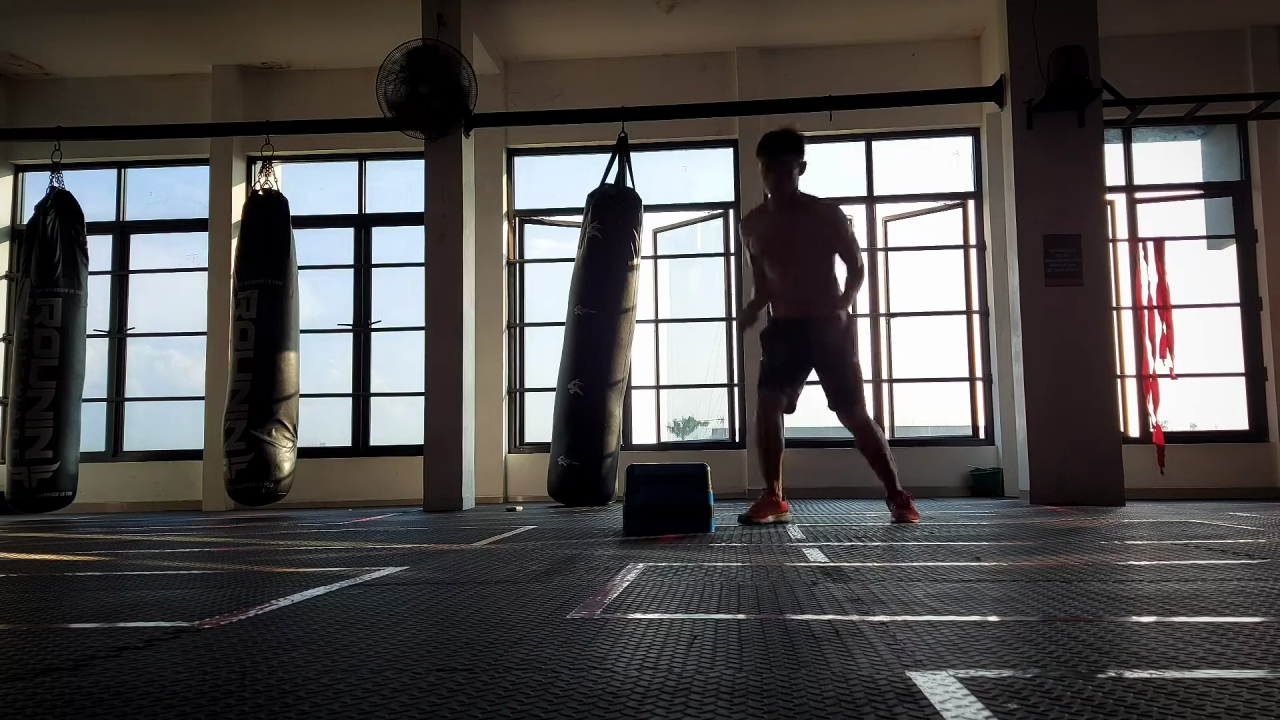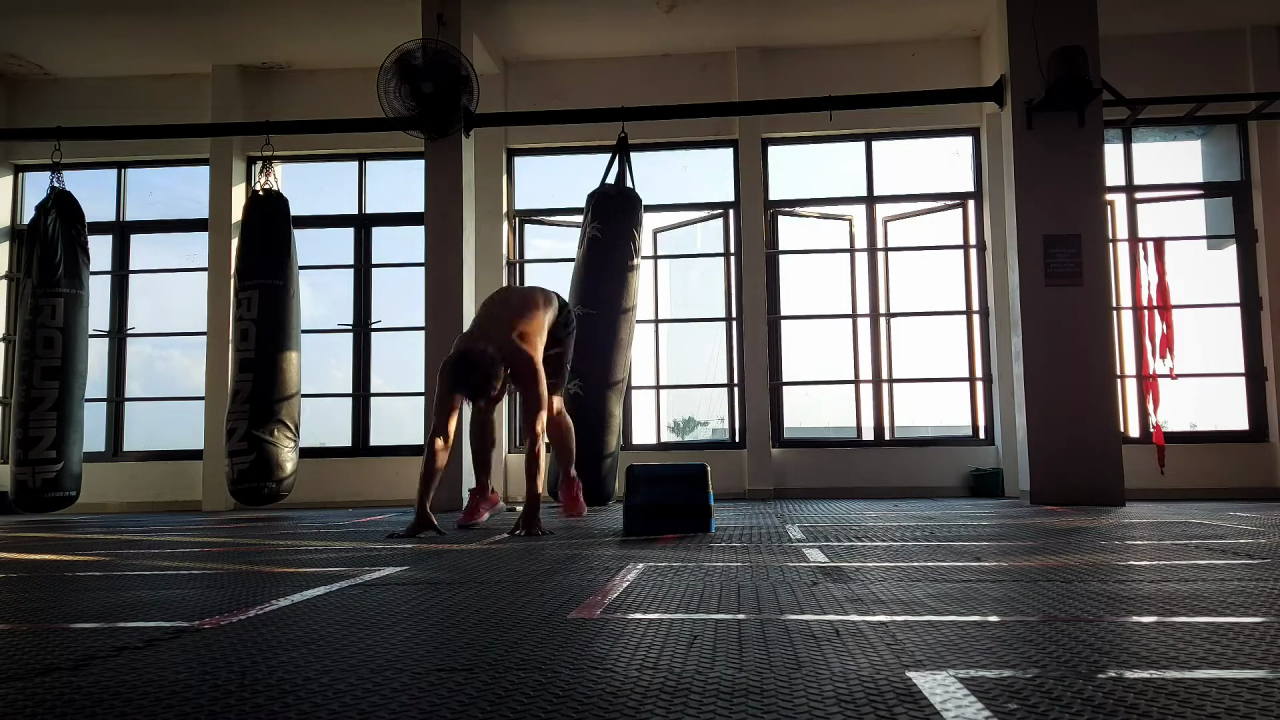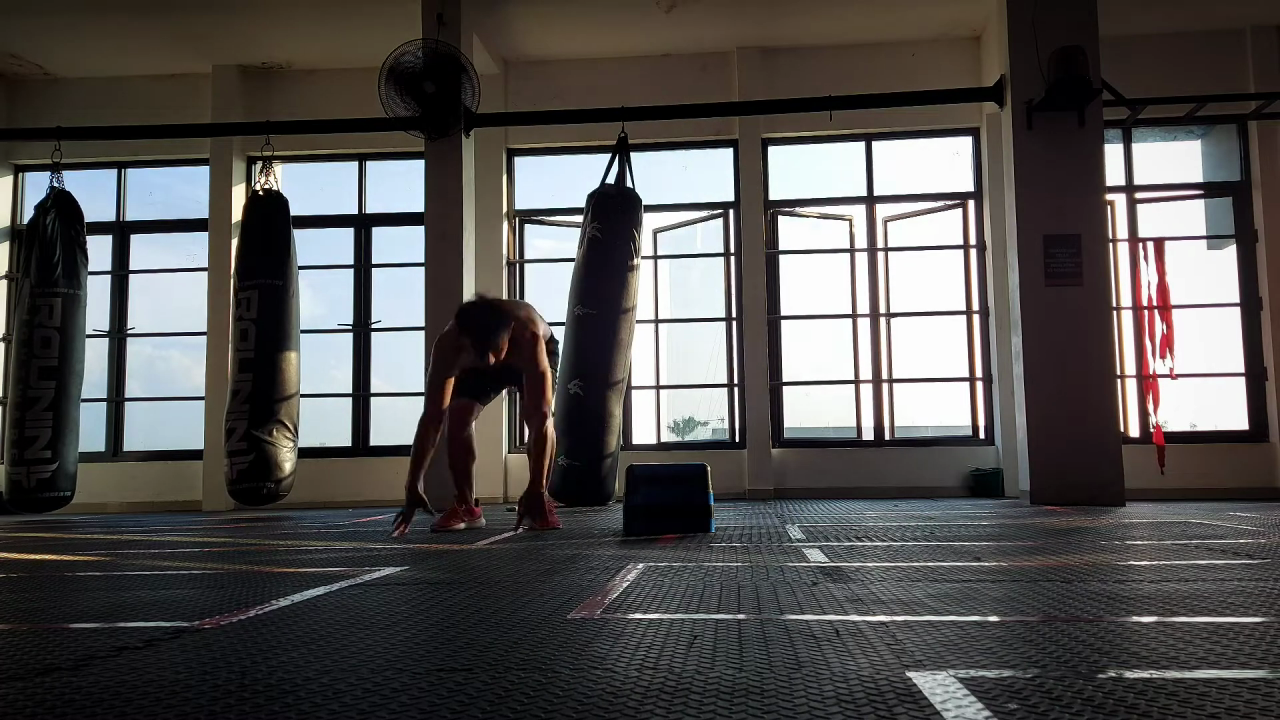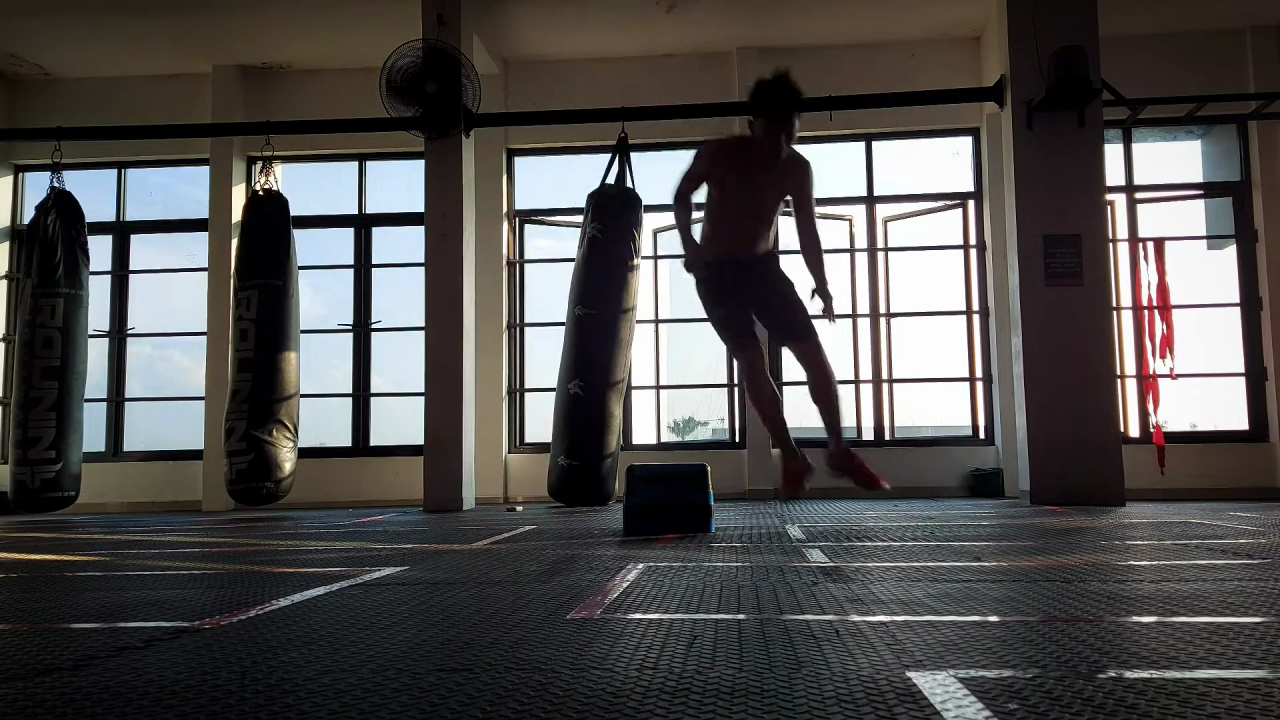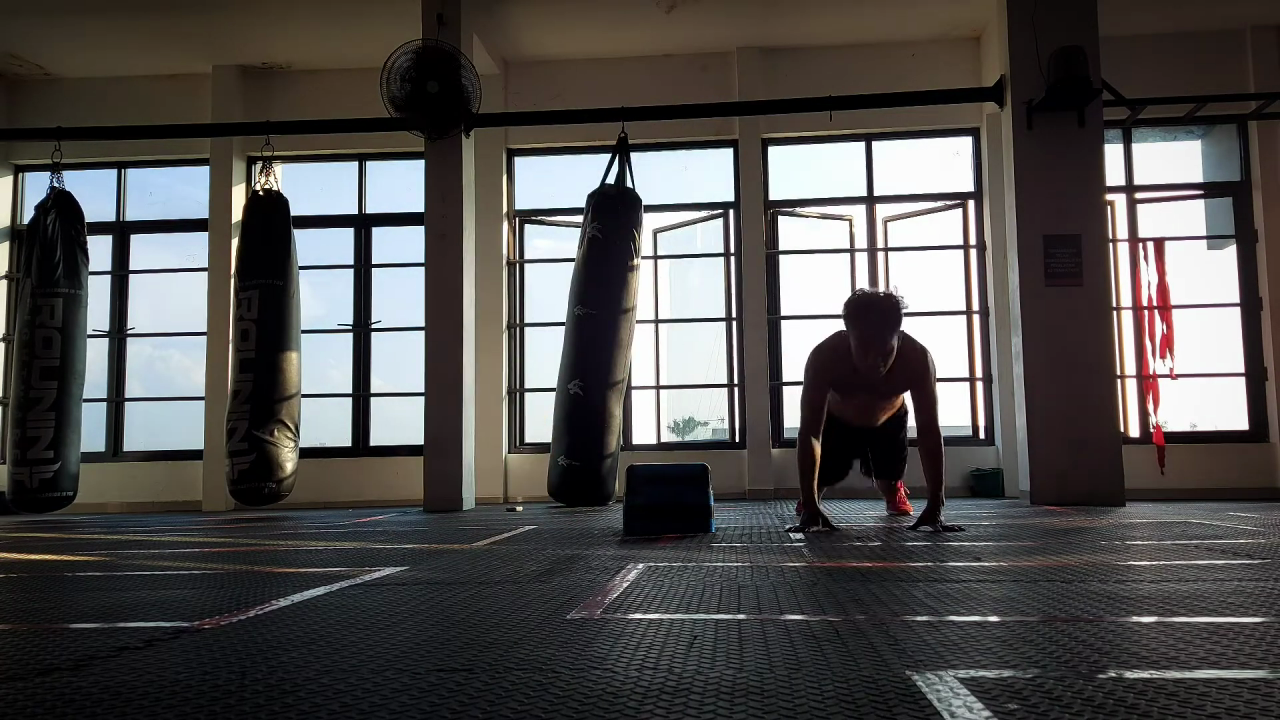
dt=1s
person 1, frame 1
left shoulder: (824, 215)
right shoulder: (753, 223)
left elbow: (856, 265)
left wrist: (842, 304)
right wrist: (755, 303)
left hip: (828, 325)
right hip: (782, 328)
left knee: (853, 415)
right knee: (767, 402)
left ankle: (897, 495)
right ankle: (773, 496)
person 1, frame 2
left shoulder: (525, 359)
right shoulder: (455, 368)
left elbow: (535, 436)
right elbow: (440, 438)
left wrist: (532, 511)
right wrist: (422, 512)
left knee: (551, 406)
right knee: (483, 413)
left ankle: (570, 481)
right ankle: (485, 495)
person 1, frame 3
left shoulder: (528, 339)
right shoulder: (449, 343)
left elbow: (542, 414)
right elbow: (432, 416)
left wrist: (537, 489)
right wrist: (413, 488)
left hip: (541, 343)
left knee: (542, 420)
right knee: (457, 419)
left ankle: (540, 500)
right ankle: (466, 506)
person 1, frame 4
left shoulder: (798, 169)
right shoulder: (719, 155)
left elbow: (808, 230)
right elbow: (682, 196)
left wrist: (822, 284)
right wrist: (690, 247)
left hip: (764, 268)
right hip: (717, 271)
left knee: (812, 351)
right knee: (752, 358)
left ankle: (839, 452)
right ankle: (792, 457)
person 1, frame 5
left shoulder: (916, 358)
right shoulder: (825, 357)
left elbow: (930, 432)
right elbow: (809, 434)
left wrist: (935, 506)
right wrist: (809, 506)
left hip: (886, 423)
right hip: (839, 423)
left ankle: (890, 486)
